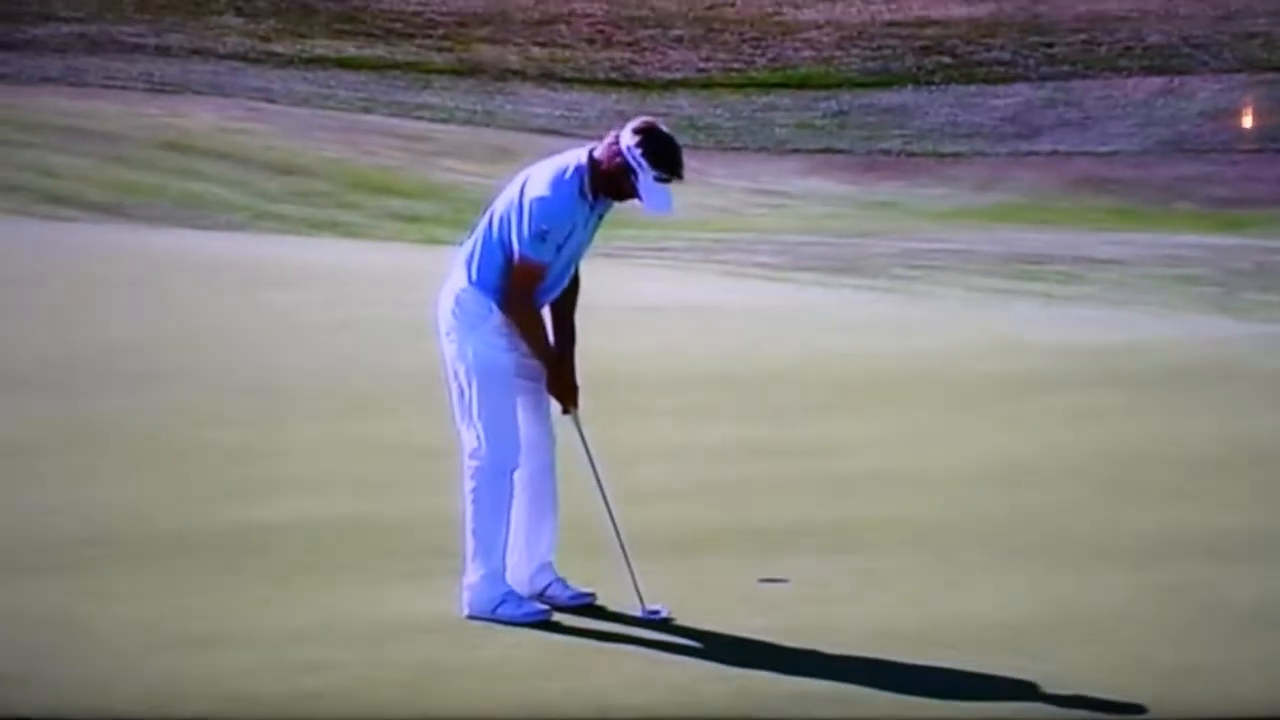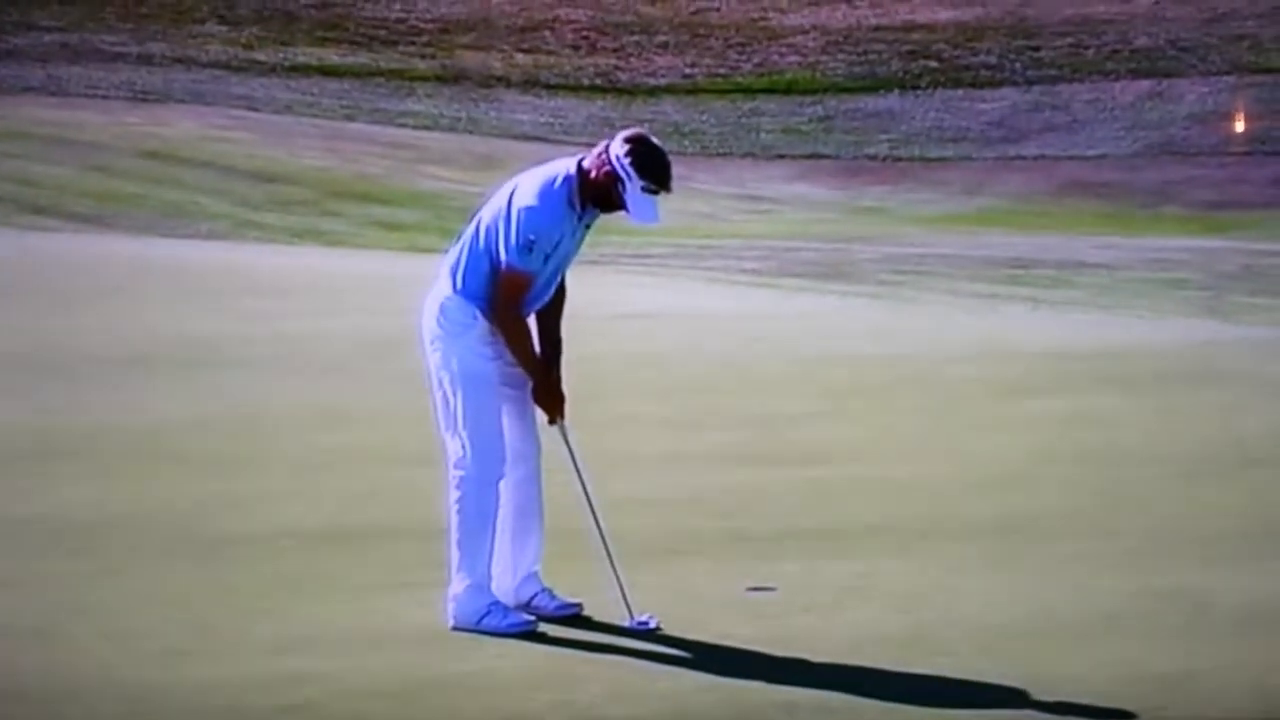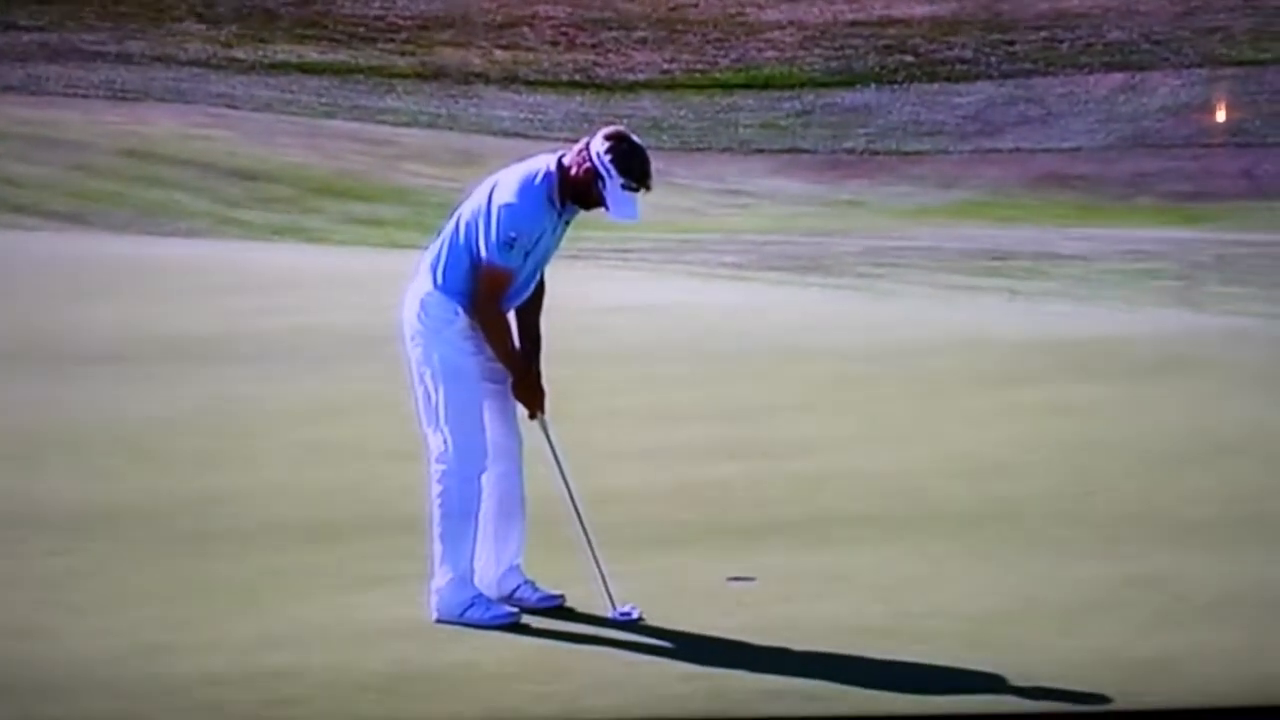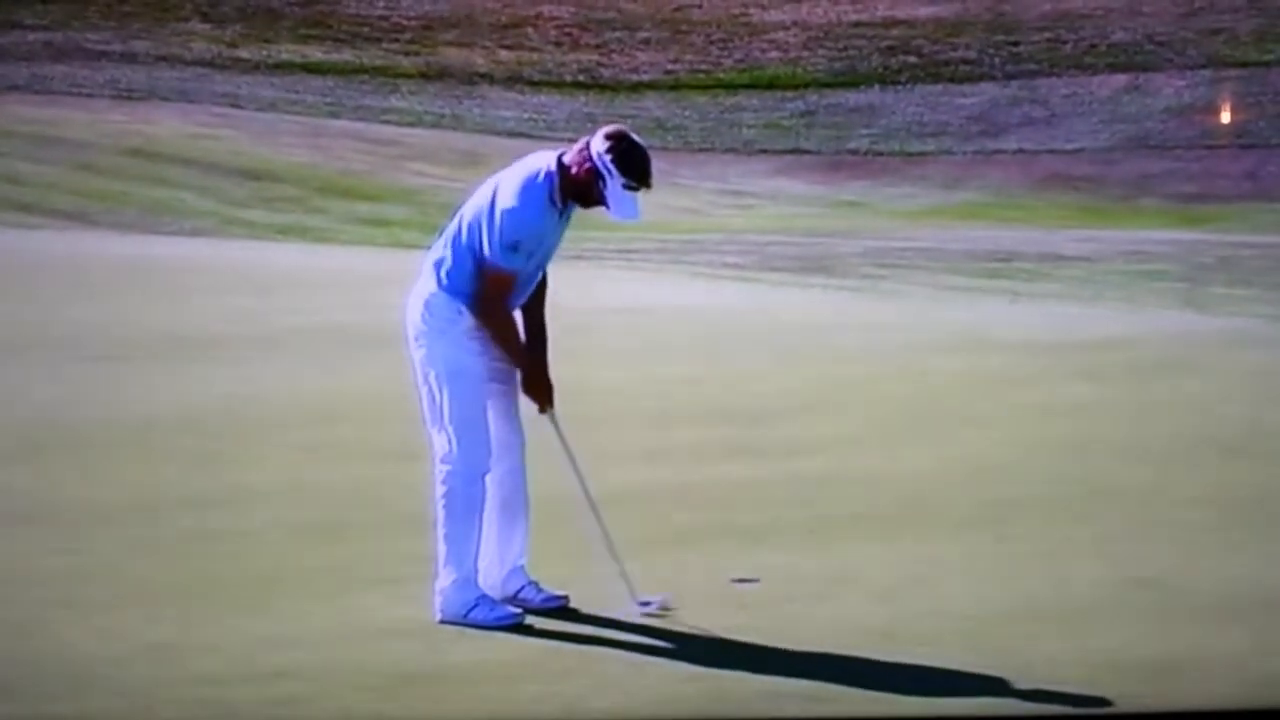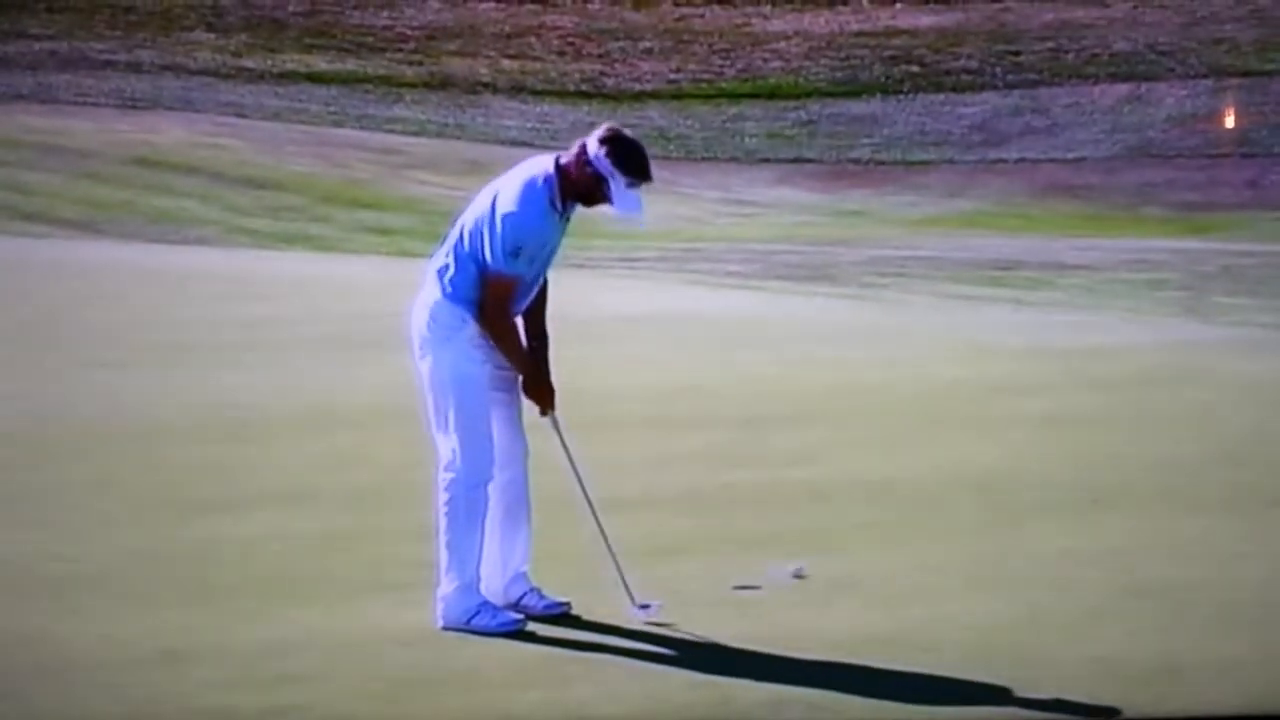
dt=1s
person 1, frame 1
left shoulder: (597, 189)
right shoulder: (552, 196)
right elbow: (519, 296)
left wrist: (566, 358)
right wrist: (554, 366)
left hip: (511, 314)
right hip: (479, 311)
left knee: (535, 449)
right knee: (495, 453)
left ankle: (532, 574)
right ankle: (485, 589)
person 1, frame 2
left shoulder: (584, 198)
right shoulder: (541, 204)
right elbow: (506, 305)
left wrist: (552, 366)
right wrist: (540, 378)
left hip: (495, 322)
right hip: (463, 320)
left knee: (522, 458)
right knee: (481, 462)
left ankle: (518, 584)
right ankle: (470, 599)
person 1, frame 3
left shoulder: (563, 194)
right shoulder: (521, 202)
right elbow: (487, 301)
left wrist: (532, 362)
right wrist: (520, 373)
left hip: (476, 318)
right hip: (444, 316)
left knee: (503, 453)
right knee: (462, 458)
left ankle: (501, 577)
right ankle: (453, 593)
person 1, frame 4
left shoulder: (562, 188)
right shoulder: (524, 204)
right elbow: (493, 301)
left wrist: (538, 354)
right wrist: (529, 369)
left hip: (479, 317)
right hip: (448, 316)
left knee: (506, 452)
right knee: (467, 457)
left ankle: (505, 578)
right ankle: (457, 593)
person 1, frame 5
left shoulder: (555, 187)
right shoulder: (524, 208)
right elbow: (495, 307)
left wrist: (539, 354)
right wrist: (530, 372)
left hip: (482, 325)
right hip: (453, 325)
left knee: (509, 460)
right knee: (470, 465)
left ankle: (507, 585)
right ankle: (459, 600)
